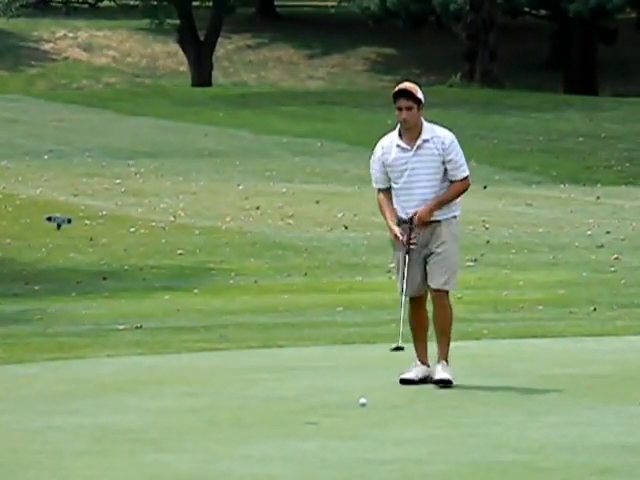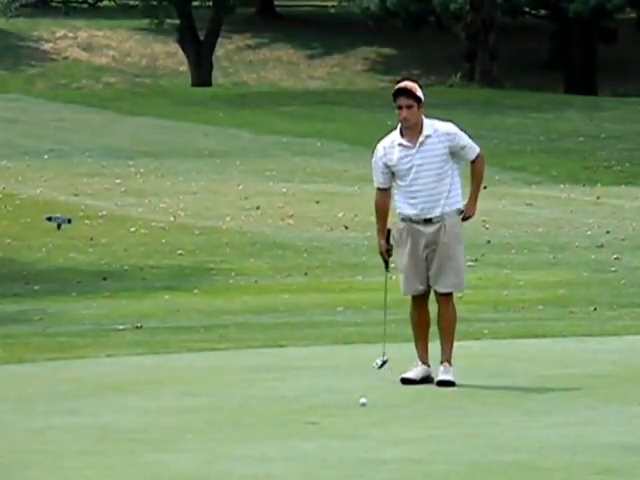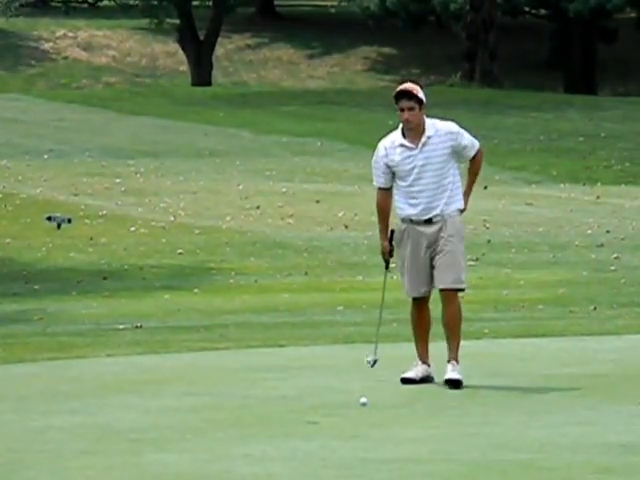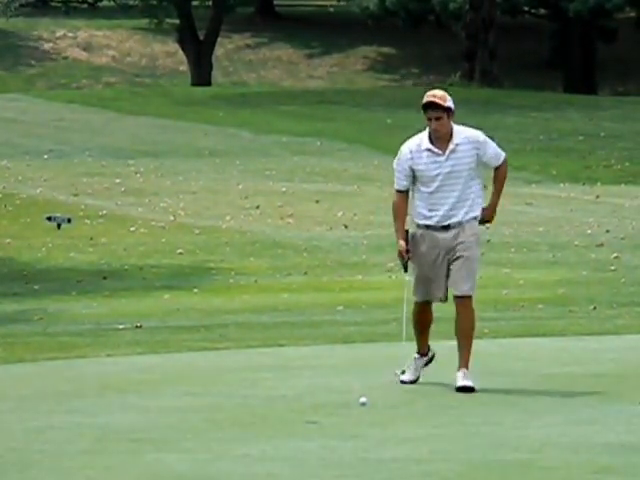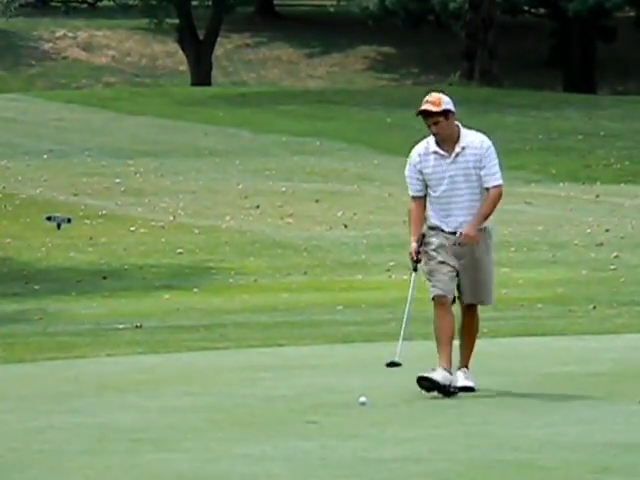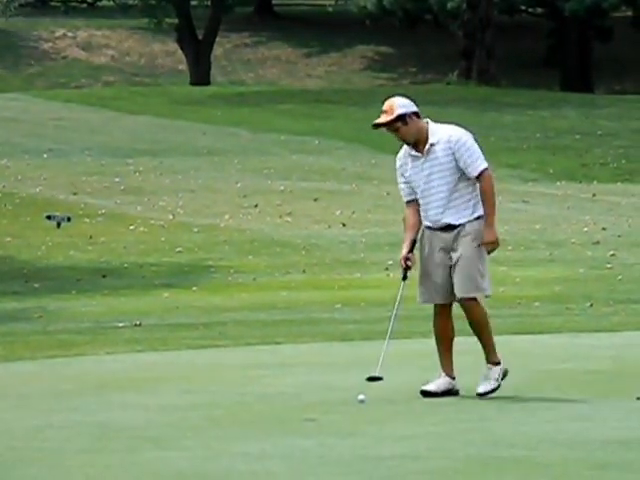
dt=0.5s
person 1, frame 1
left shoulder: (444, 139)
right shoulder: (384, 148)
left elbow: (462, 181)
right elbow: (383, 192)
left wrist: (432, 206)
right wrist: (393, 226)
left hip: (441, 225)
right hip: (407, 230)
left knee: (440, 292)
right knee: (415, 297)
left ankle: (443, 363)
right ankle: (422, 364)
person 1, frame 2
left shoulder: (447, 133)
right shoulder: (385, 148)
left elbow: (477, 157)
right elbow: (382, 193)
left wrist: (472, 201)
right wrist: (381, 235)
left hip: (445, 223)
right hip: (409, 228)
left knee: (444, 295)
right knee: (417, 296)
left ankle: (446, 364)
right ankle: (423, 364)
person 1, frame 3
left shoulder: (449, 132)
right shoulder: (386, 148)
left elbow: (476, 153)
right elbow: (384, 193)
left wrist: (466, 193)
right wrist: (383, 236)
left hip: (447, 222)
right hip: (411, 228)
left knee: (449, 291)
right knee: (418, 297)
left ankle: (453, 362)
right ankle: (423, 364)
person 1, frame 4
left shoulder: (475, 140)
right shoulder: (409, 150)
left elbow: (501, 164)
right elbow: (401, 195)
left wrist: (493, 203)
right wrist: (400, 237)
left hip: (465, 229)
right hip: (426, 233)
left knee: (463, 297)
right knee: (423, 299)
left ankle: (463, 370)
right ankle: (422, 353)
person 1, frame 5
left shoulder: (481, 145)
right shoulder: (419, 155)
left elbow: (495, 190)
right elbow: (417, 200)
left wrist: (474, 225)
right wrist: (414, 239)
left hip: (474, 235)
right hip: (438, 237)
left knee: (470, 306)
right knee: (441, 300)
left ankle: (463, 368)
right ankle: (444, 371)
person 1, frame 6
left shoulder: (454, 138)
right shoulder: (403, 160)
left elbow: (485, 177)
right elbow: (413, 206)
left wrist: (490, 226)
right wrist: (407, 245)
left hip: (467, 229)
right hip: (433, 234)
left knee: (468, 298)
right knee: (440, 305)
left ankle: (495, 365)
right ankle: (448, 377)
